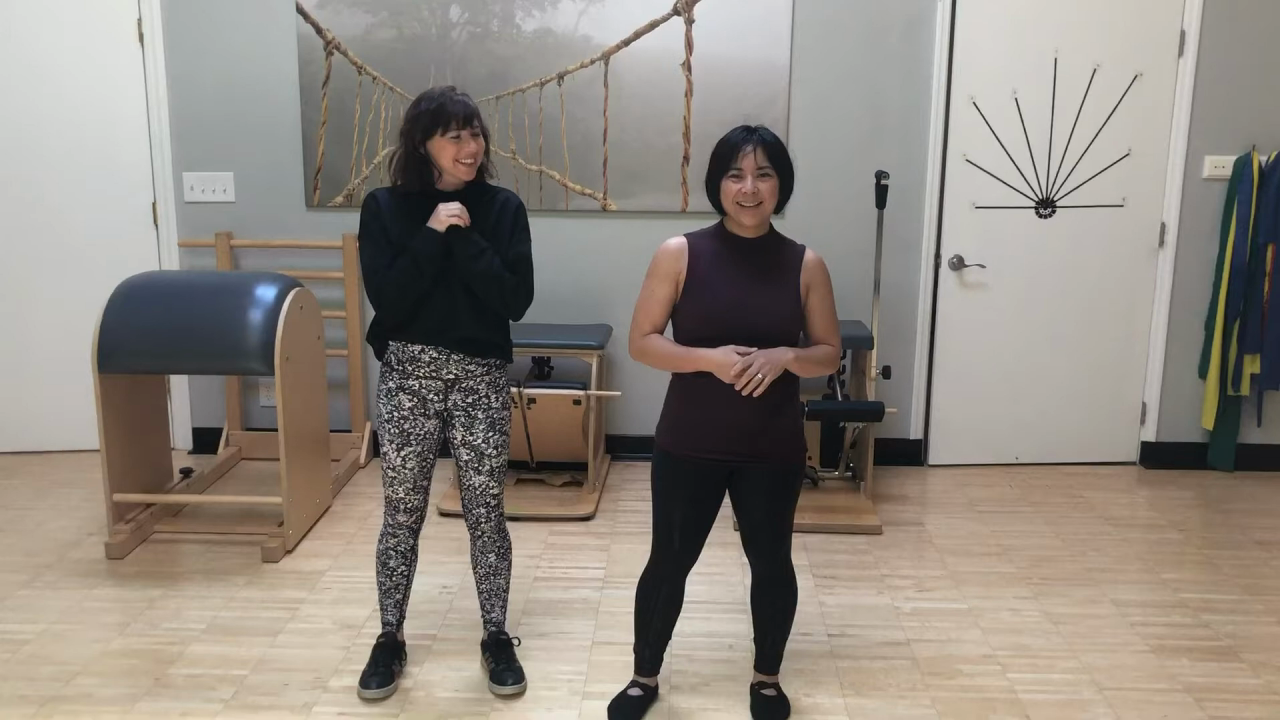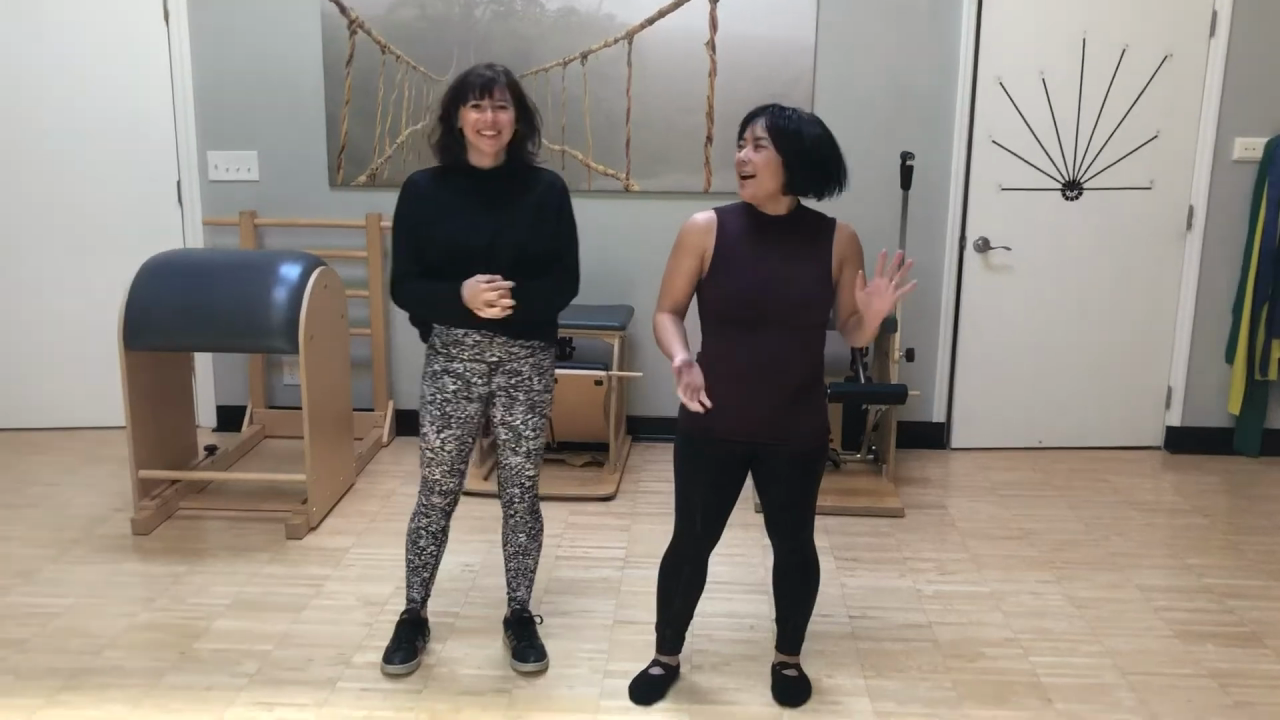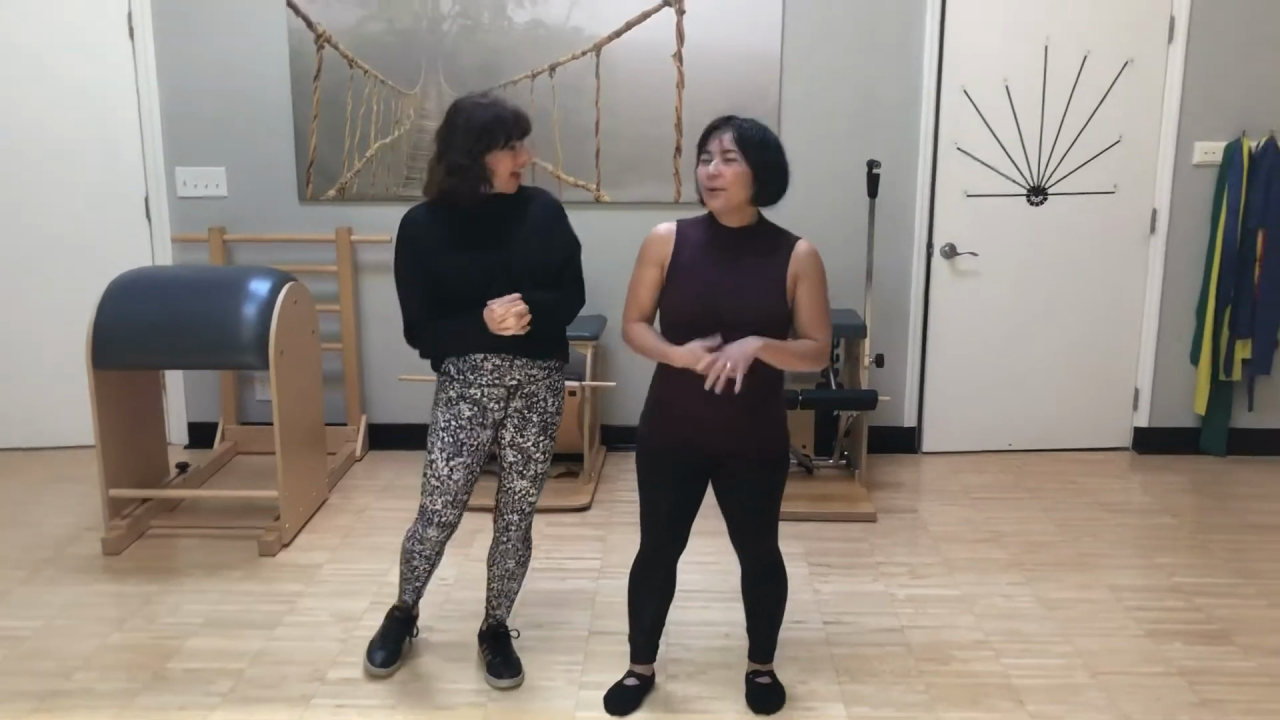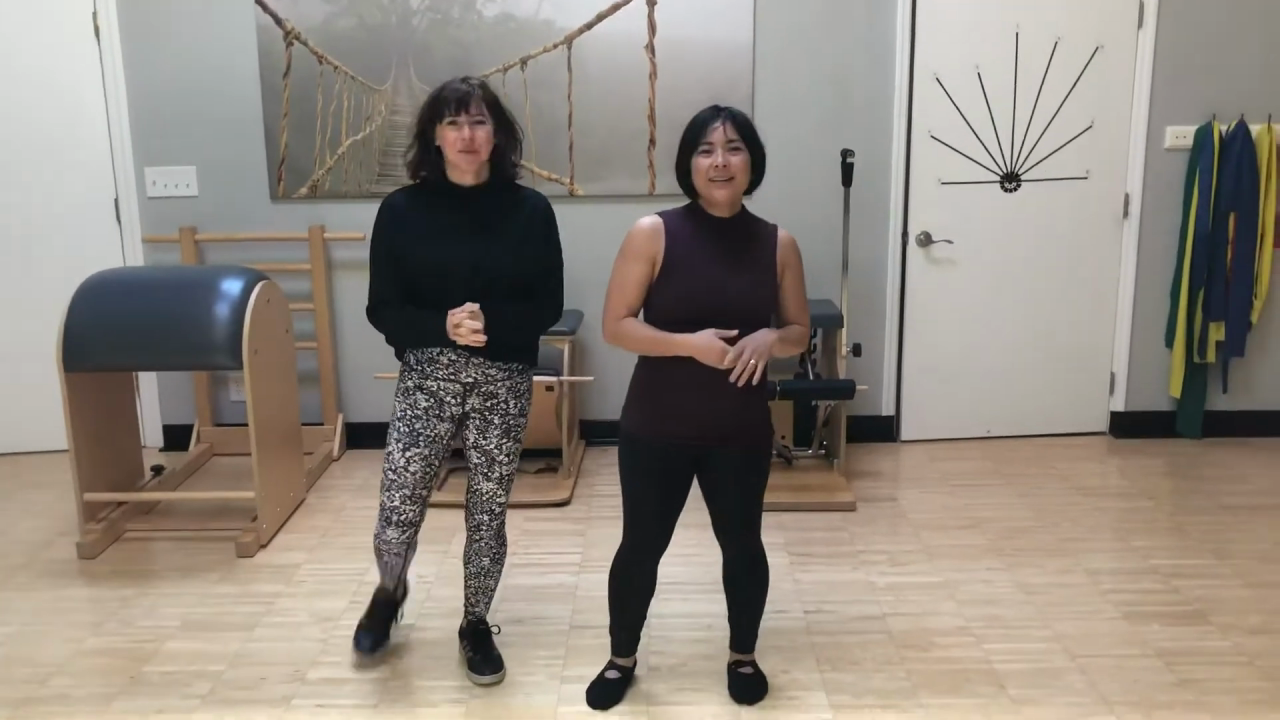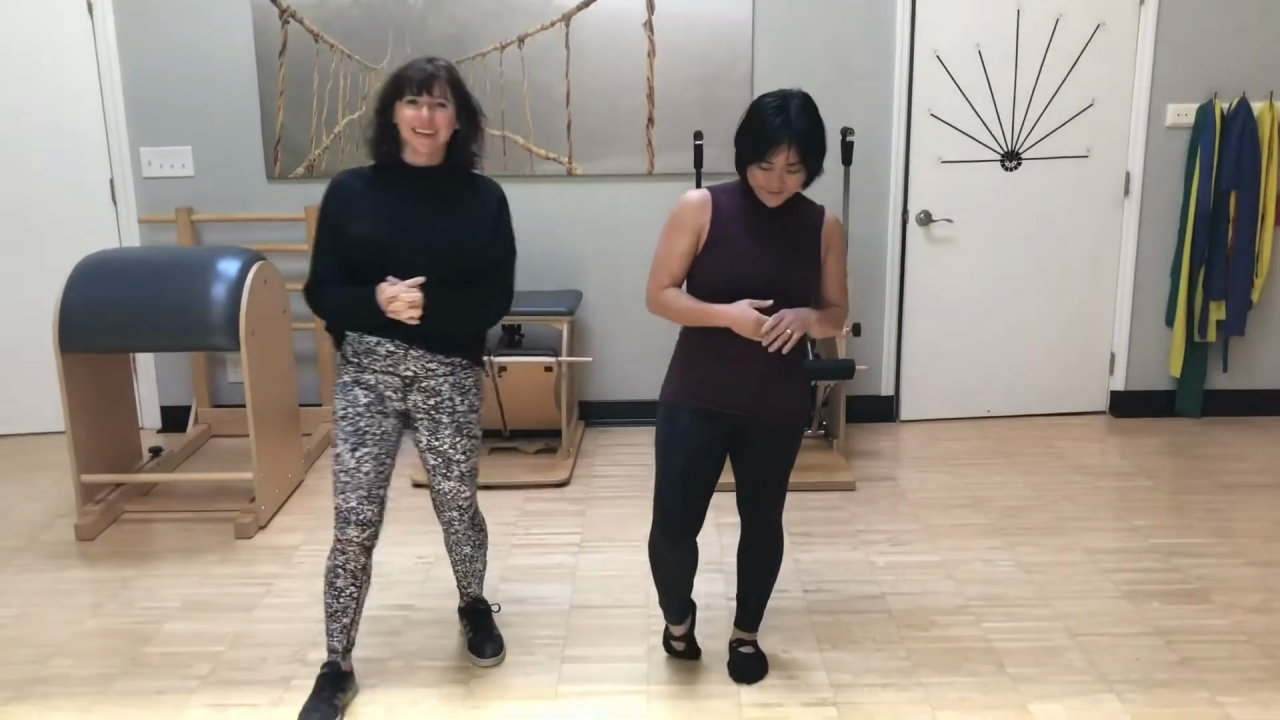
dt=0.7s
person 1, frame 1
left shoulder: (501, 207)
right shoulder: (385, 207)
left elbow: (516, 300)
right elbow: (386, 298)
left wrist: (464, 238)
right wrist: (433, 235)
left hip: (481, 376)
right hip: (407, 375)
left knee: (486, 511)
right knee: (402, 512)
left ankle: (496, 637)
right ankle: (390, 638)
person 1, frame 2
left shoulder: (546, 190)
right shoulder: (424, 191)
left elbow: (565, 282)
right elbow: (404, 287)
left wrist: (516, 296)
right wrist: (461, 297)
left hip: (526, 360)
right hip: (452, 358)
left knee: (521, 492)
right knee: (437, 491)
left ankle: (519, 614)
right ankle: (414, 615)
person 1, frame 3
left shoulder: (542, 210)
right shoulder: (424, 226)
left elbow: (572, 295)
right elbow: (419, 329)
left wrist: (530, 309)
right wrist: (484, 322)
left hip: (538, 382)
right hip: (466, 383)
left knee: (516, 515)
right knee: (439, 511)
left ankle: (496, 628)
right ankle: (403, 614)
person 1, frame 4
left shoulder: (530, 211)
right shoulder: (402, 210)
left elbow: (547, 307)
right elbow: (382, 310)
left wrist: (489, 320)
right wrist: (442, 326)
left hip: (503, 381)
right hip: (426, 376)
left knee: (487, 512)
right knee: (398, 514)
left ankle: (476, 625)
right ankle: (389, 592)
person 1, frame 5
left shoulder: (483, 199)
right shoulder: (351, 190)
left elbow: (496, 300)
right elbow: (320, 291)
left wrist: (427, 306)
right wrist: (376, 300)
left hip: (448, 375)
right hip: (366, 373)
left knee: (458, 507)
right knee: (354, 524)
left ankle: (474, 607)
right ankle: (337, 666)
person 2, frame 1
left shoulder: (804, 264)
right shoulder: (679, 254)
left elbow: (830, 353)
right elbow: (641, 342)
left wrist: (784, 357)
right wrist: (709, 358)
left hip: (773, 450)
right hip: (688, 447)
left knee: (771, 562)
right knee: (669, 562)
person 2, frame 2
left shoulder: (836, 239)
right shoulder: (705, 229)
left elbow: (853, 333)
right elbow: (667, 310)
left wrist: (872, 314)
right wrist: (681, 358)
left hip: (797, 431)
right hip: (712, 426)
left knee: (793, 544)
right knee: (691, 542)
left ankle: (788, 657)
right ankle: (666, 656)
person 2, frame 3
left shoulder: (796, 255)
right shoulder: (668, 240)
left elbow: (817, 352)
right elbow: (633, 323)
left wrist: (756, 346)
right wrist: (677, 354)
left hip: (755, 441)
right hip: (670, 434)
left knee: (759, 553)
right knee: (658, 551)
left ankle: (761, 666)
right ankle: (641, 665)
person 2, frame 4
left shoulder: (776, 244)
right shoulder: (653, 234)
left elbow: (798, 330)
right elbow: (616, 325)
left wrist: (769, 339)
right wrist: (690, 344)
left hip: (742, 429)
right hip: (656, 427)
left knee: (742, 543)
right knee: (641, 546)
left ankle: (743, 655)
right ankle: (621, 659)
person 2, frame 5
left shoulder: (822, 225)
right shoulder: (700, 207)
left elbow: (837, 315)
right elbow: (658, 295)
left wrist: (805, 318)
right wrist: (726, 314)
left hip: (777, 404)
right hip: (695, 397)
left knee: (762, 521)
right knee: (673, 525)
left ankle: (745, 634)
right ankle: (678, 614)
